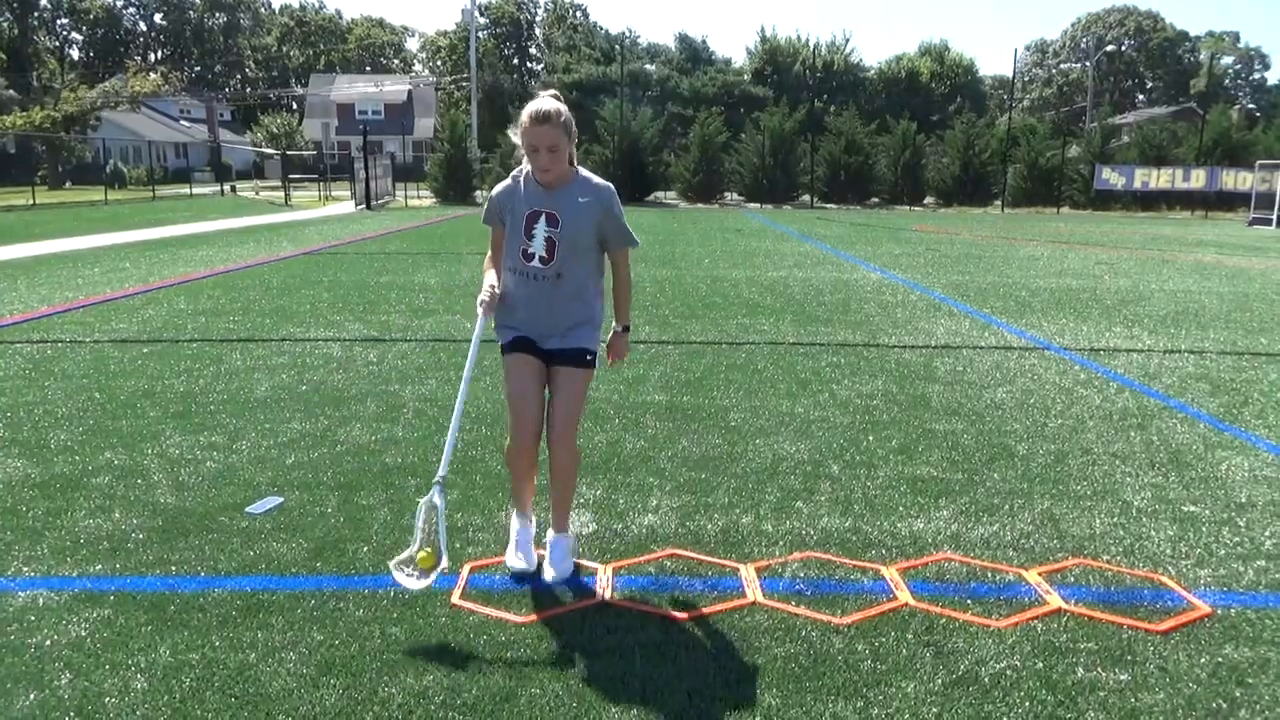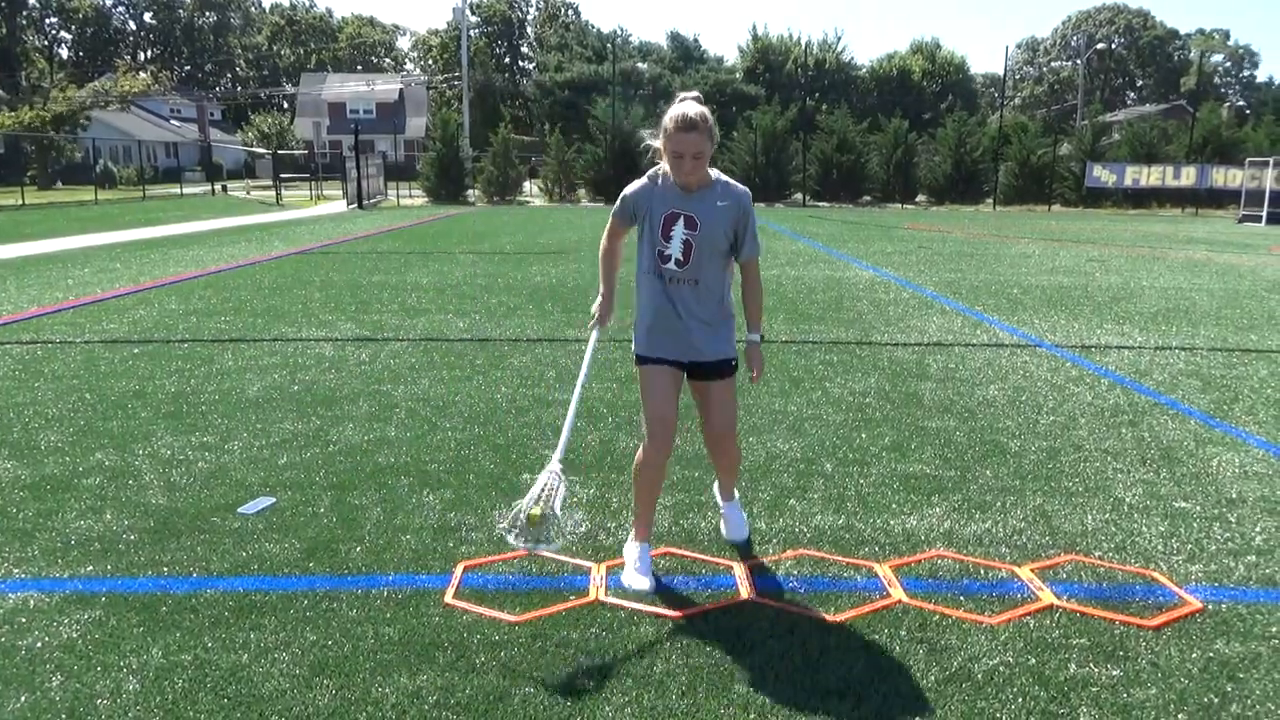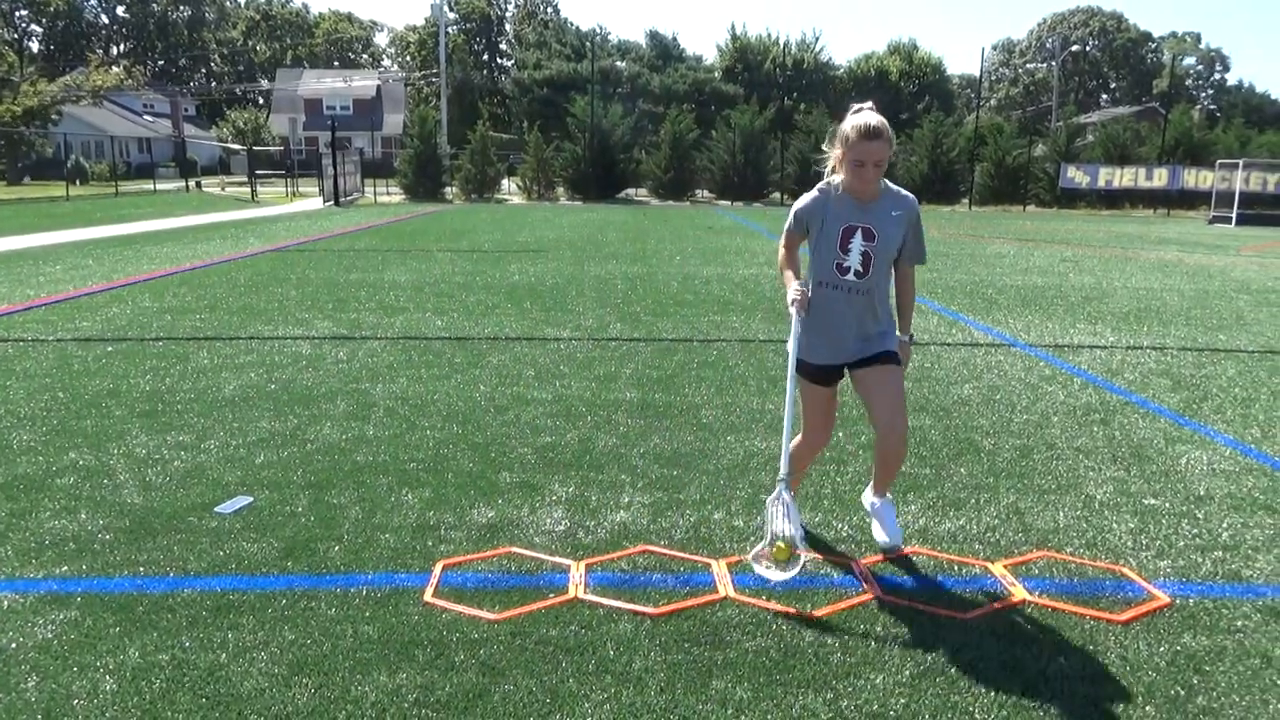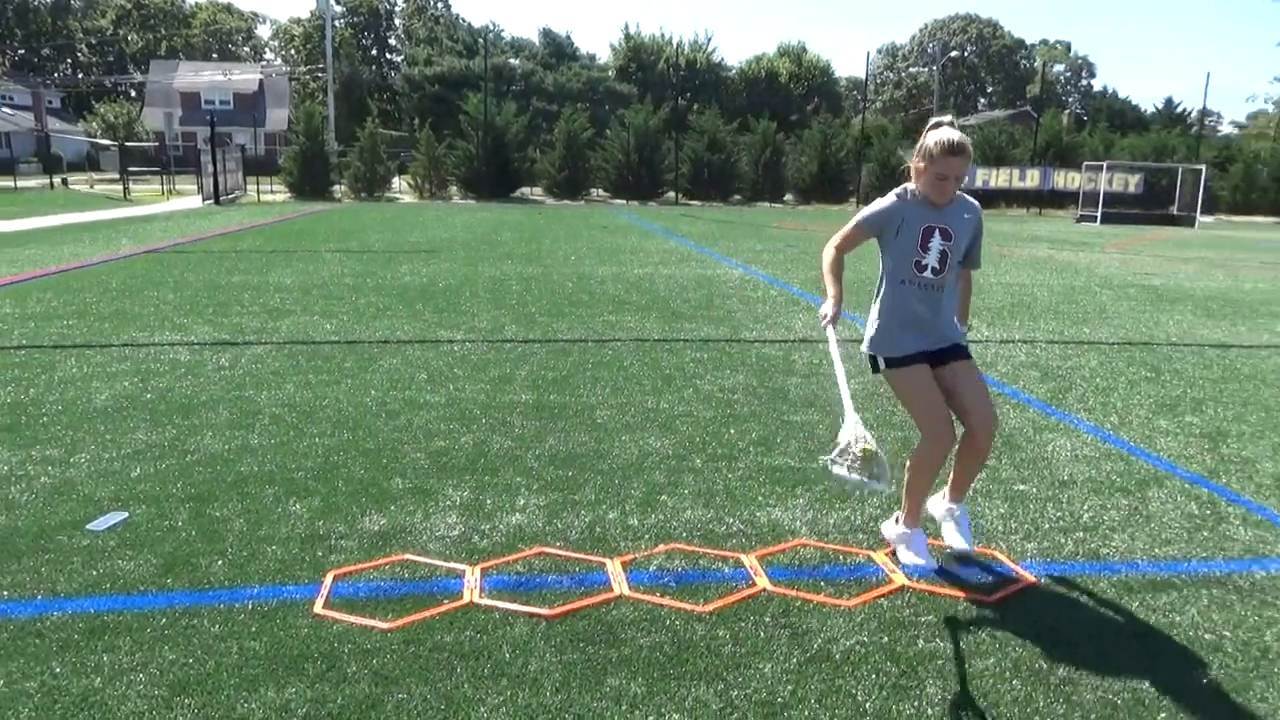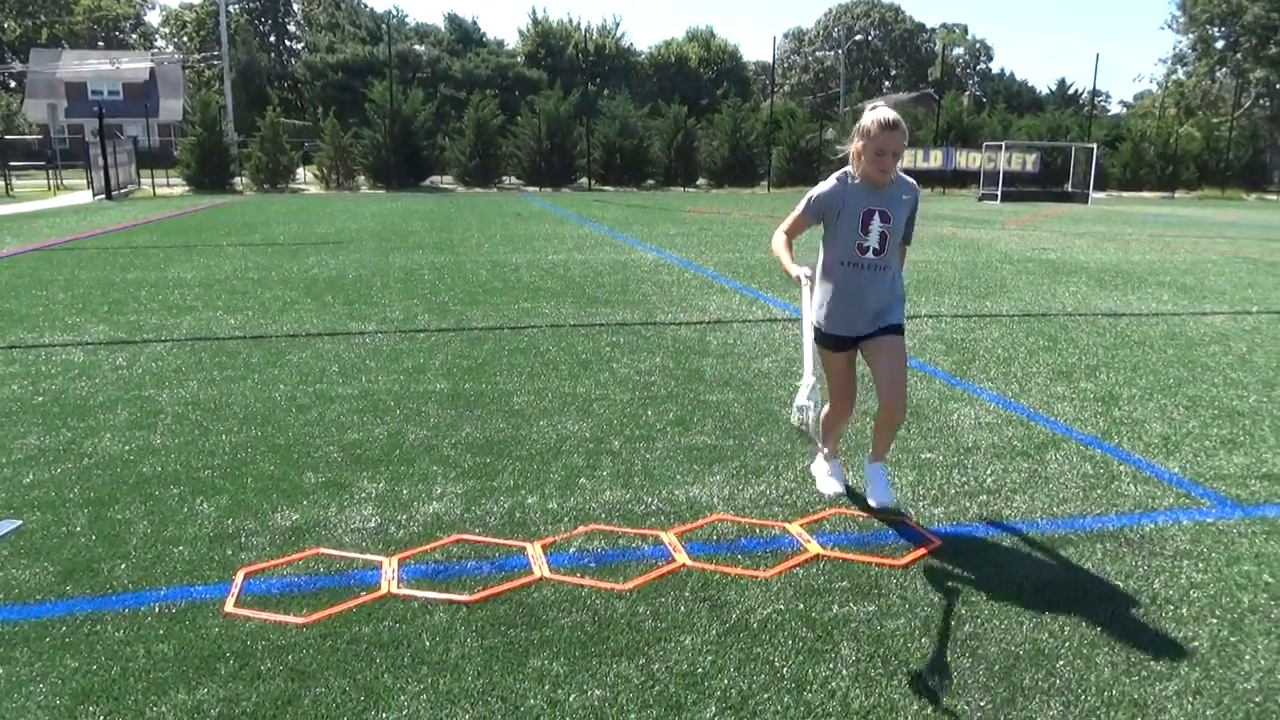
dt=1s
person 1, frame 1
left shoulder: (599, 196)
right shoulder: (507, 195)
left elbow: (620, 264)
left wrist: (622, 328)
right wrist: (490, 283)
left hip: (576, 332)
right hip: (520, 328)
left knee: (562, 434)
right knee: (524, 436)
left ankle: (560, 534)
right ankle: (521, 518)
person 1, frame 2
left shoulder: (735, 199)
right shoulder: (641, 194)
left elbow: (749, 271)
right elbow: (612, 239)
left wrist: (754, 337)
right wrist: (606, 294)
left hip: (713, 338)
right hip: (657, 338)
left knee: (723, 442)
right knee: (658, 441)
left ankle: (727, 495)
right ankle: (639, 542)
person 1, frame 3
left shoulder: (904, 207)
right shoulder: (814, 205)
left elbow: (904, 273)
right elbow: (788, 249)
left wrist: (905, 334)
right wrist: (793, 285)
left hip: (874, 338)
right hip: (818, 341)
left knee: (894, 436)
right knee: (815, 438)
left ankle: (879, 496)
right ankle: (786, 493)
person 1, frame 4
left shoulder: (970, 213)
right shoulder: (892, 209)
right elbow: (834, 248)
left wrist: (961, 329)
right wrist: (833, 299)
left hip: (944, 336)
right hip: (896, 338)
left knee: (984, 425)
right knee: (940, 435)
left ankle: (951, 502)
right ankle: (906, 525)
person 1, frame 5
left shoulder: (908, 191)
right shoulder: (832, 192)
right elbow: (782, 235)
right wrist: (794, 268)
left hip: (884, 313)
right hip: (835, 314)
left knee: (894, 401)
right knee: (842, 405)
left ankle: (877, 464)
right ankle: (826, 457)
